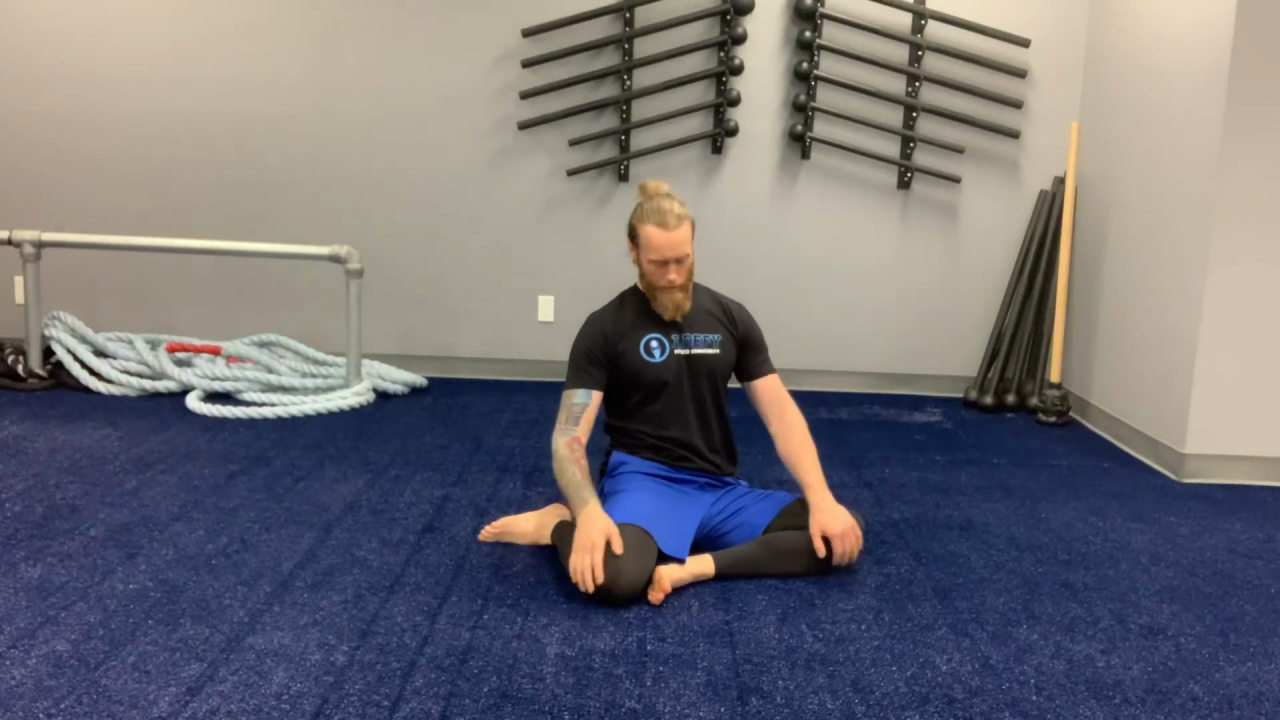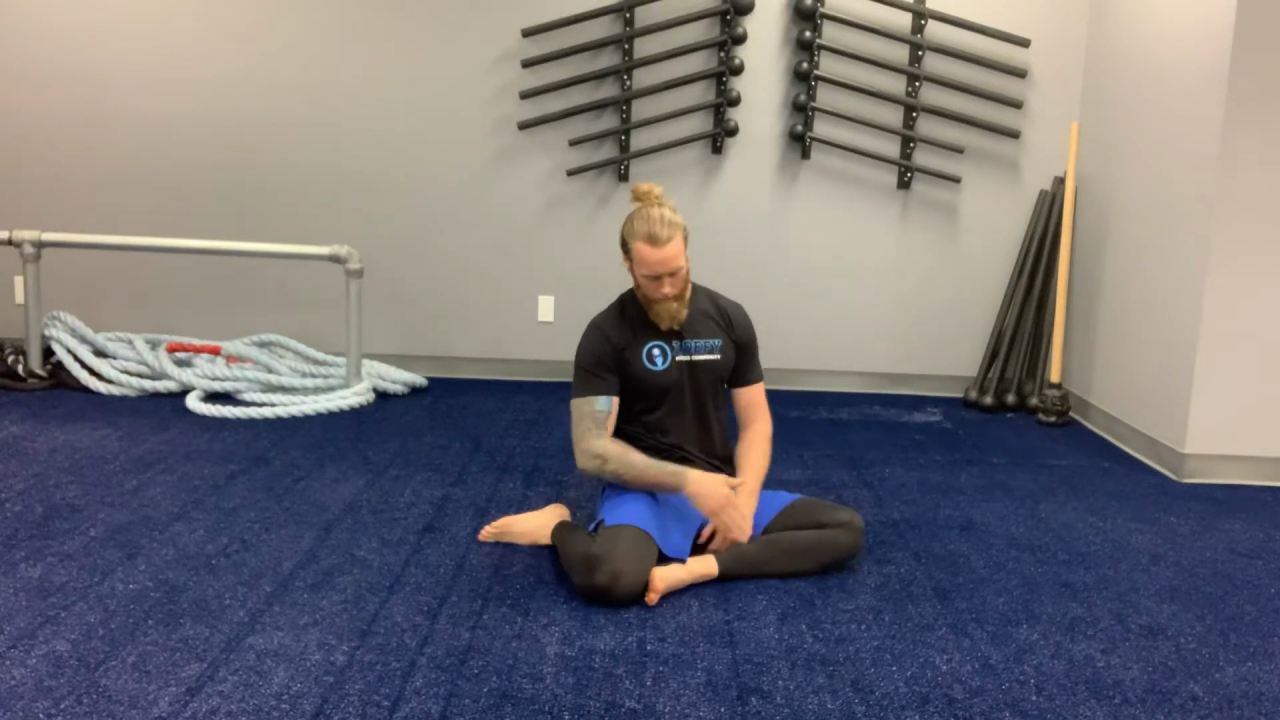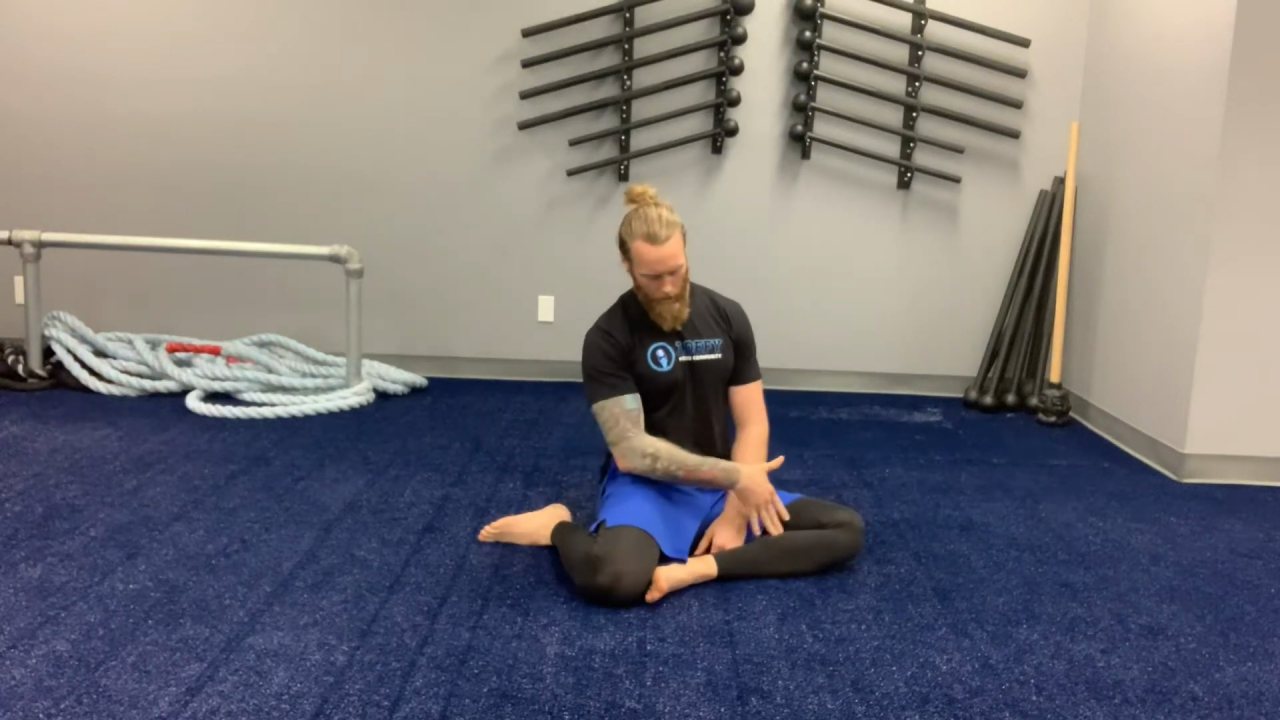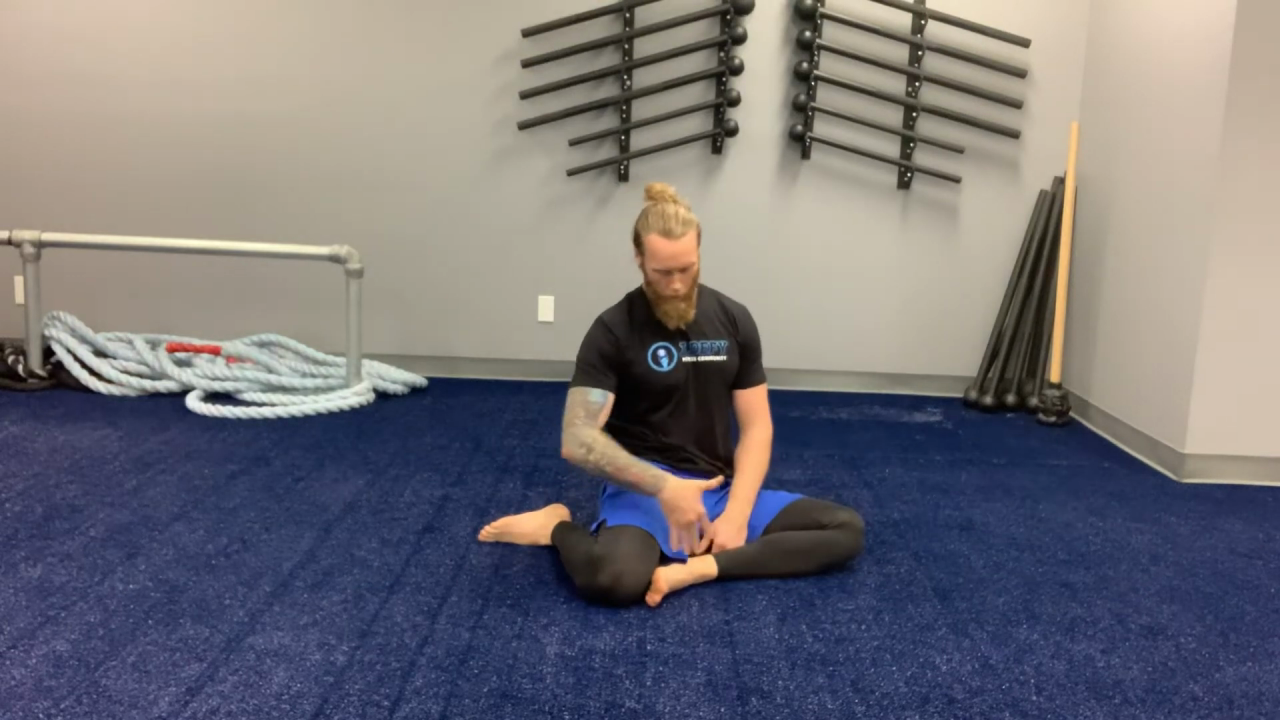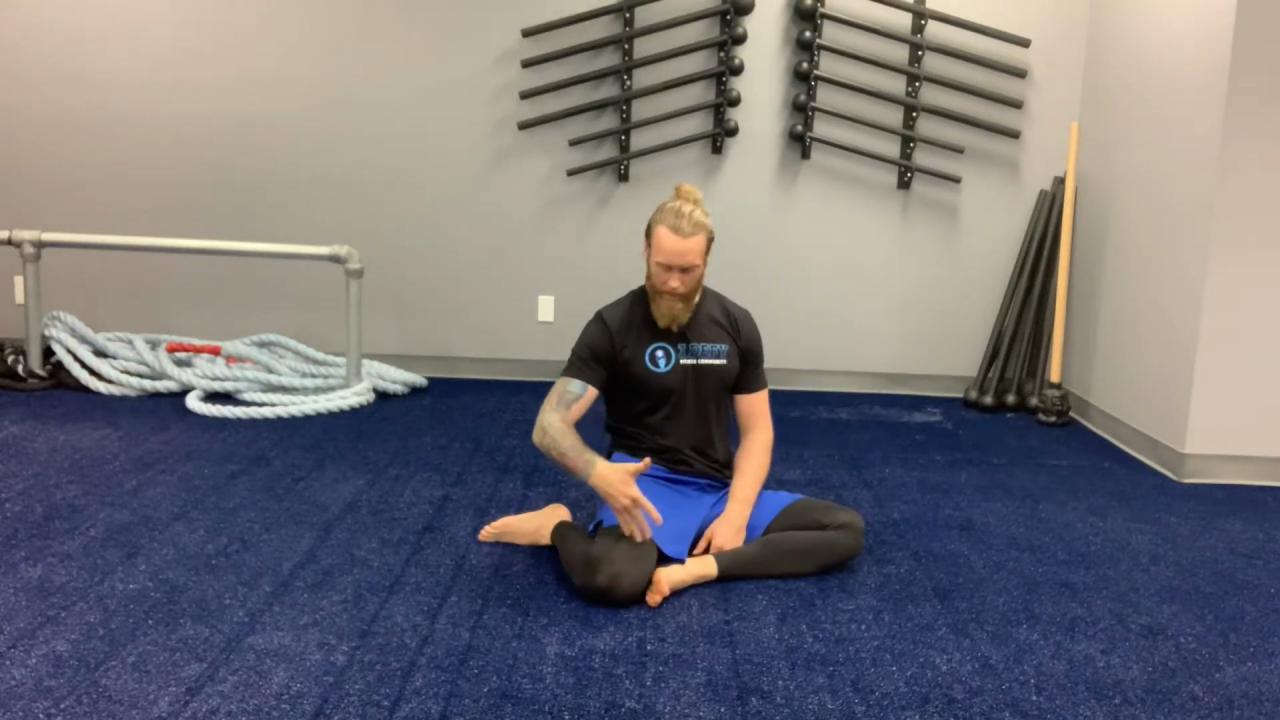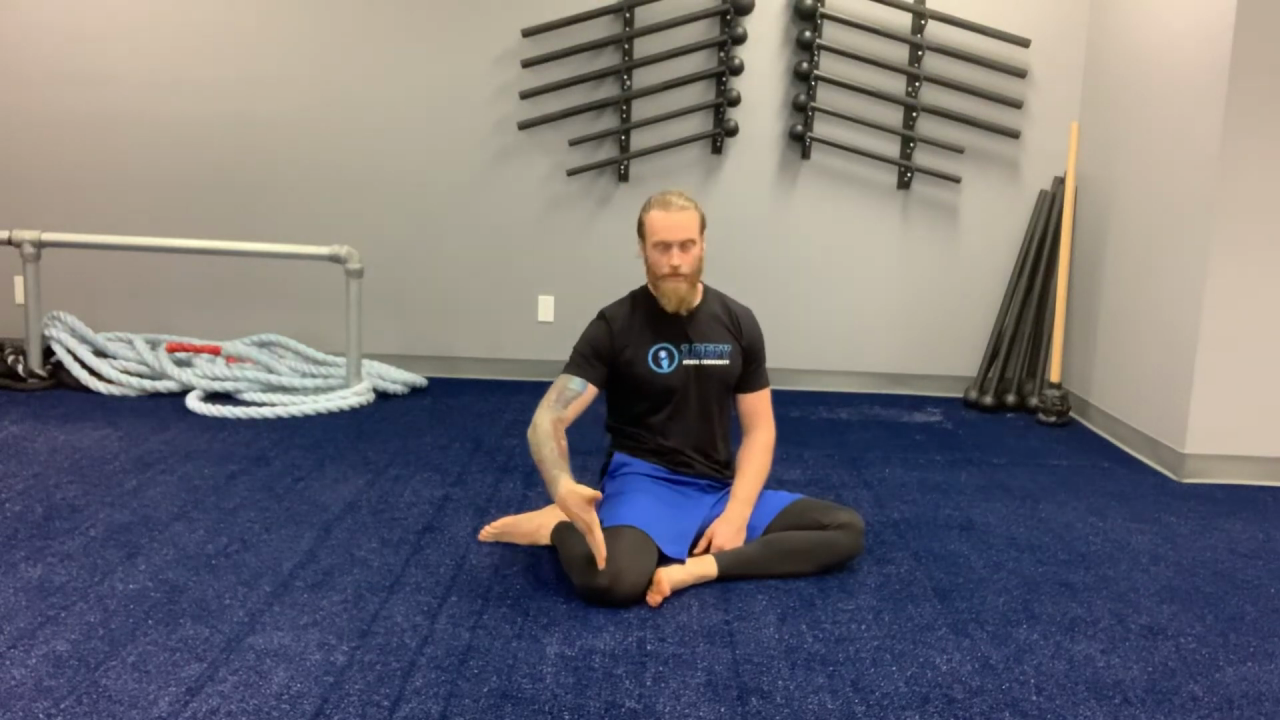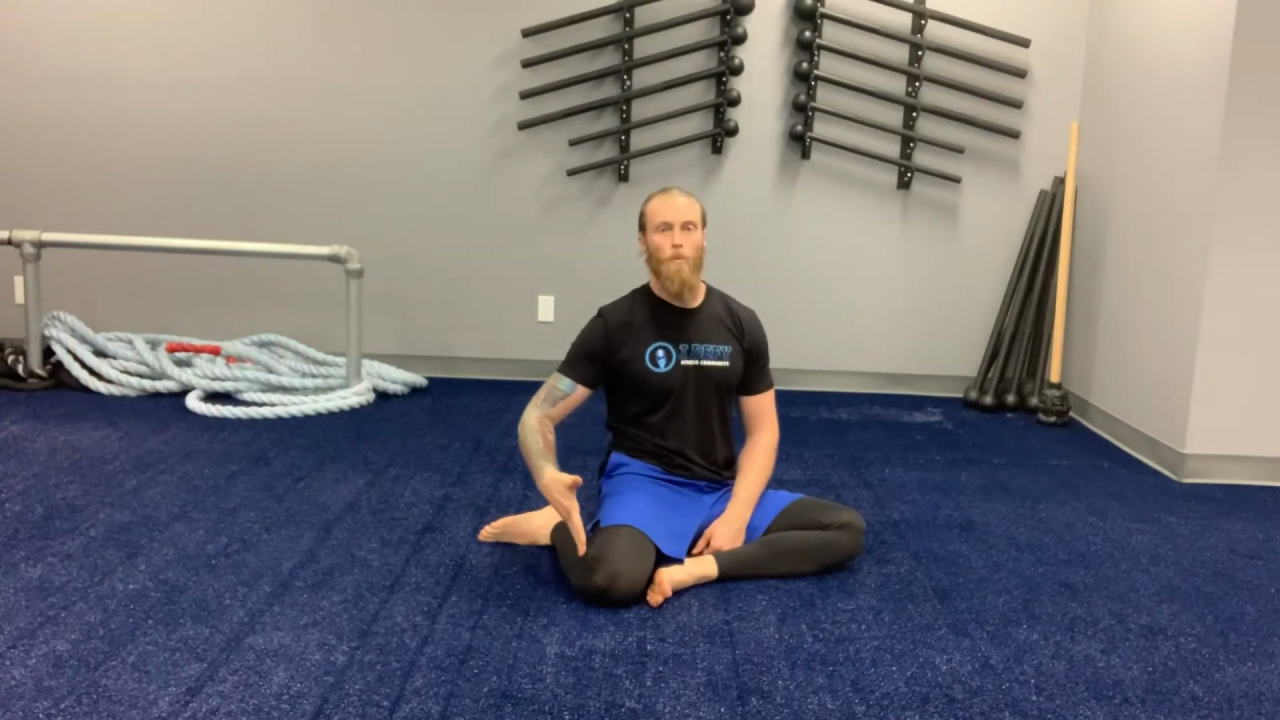
dt=0.3s
person 1, frame 1
left shoulder: (731, 317)
right shoulder: (606, 327)
left elbow: (781, 413)
right elbow: (567, 439)
left wrist: (819, 498)
right wrist: (588, 510)
left hip: (720, 489)
right hip: (643, 481)
left knee: (842, 532)
right knee: (615, 577)
left ankle: (694, 567)
right ankle: (556, 526)
person 1, frame 2
left shoulder: (729, 318)
right shoulder: (606, 334)
left elbow: (755, 423)
right elbow: (592, 450)
left wrist: (745, 501)
right wrist: (687, 483)
left hip: (717, 489)
right hip: (644, 488)
left knee: (846, 529)
right knee: (614, 578)
left ankle: (693, 569)
right ankle: (557, 526)
person 1, frame 3
left shoulder: (727, 317)
right shoulder: (609, 337)
left elbow: (752, 425)
right elbow: (630, 450)
left wrist: (737, 510)
right wrist: (735, 477)
left hip: (720, 489)
right hip: (647, 487)
left knee: (846, 528)
right knee: (615, 579)
left ankle: (694, 569)
right ankle: (558, 528)
person 1, frame 4
left shoulder: (734, 320)
right shoulder: (612, 331)
left elbow: (756, 428)
right elbow: (577, 441)
left wrist: (736, 513)
right wrist: (665, 488)
left hip: (719, 491)
right hip: (645, 487)
left knee: (847, 530)
right knee: (616, 578)
left ankle: (693, 569)
right ankle: (556, 527)
person 1, frame 5
left shoulder: (736, 324)
right shoulder: (612, 327)
left elbow: (756, 432)
right elbow: (550, 424)
left wrist: (736, 515)
right wrist: (597, 472)
left hip: (719, 489)
right hip: (647, 485)
left knee: (847, 530)
right knee: (612, 578)
left ankle: (696, 568)
right ankle: (558, 527)
person 1, frame 6
left shoulder: (738, 322)
right shoulder: (614, 326)
left elbow: (759, 430)
right elbow: (548, 421)
left wrist: (737, 514)
right wrist: (563, 489)
left hip: (720, 488)
right hip: (645, 482)
left knee: (847, 529)
right knee: (614, 578)
left ankle: (696, 567)
right ankle: (554, 526)
person 1, frame 7
left shoulder: (741, 323)
right shoulder: (614, 324)
left elbow: (762, 431)
right elbow: (539, 415)
left wrist: (737, 516)
right wrist: (546, 477)
left hip: (721, 489)
right hip: (644, 482)
left knee: (847, 528)
right knee: (612, 578)
left ankle: (695, 568)
right ankle: (556, 527)
